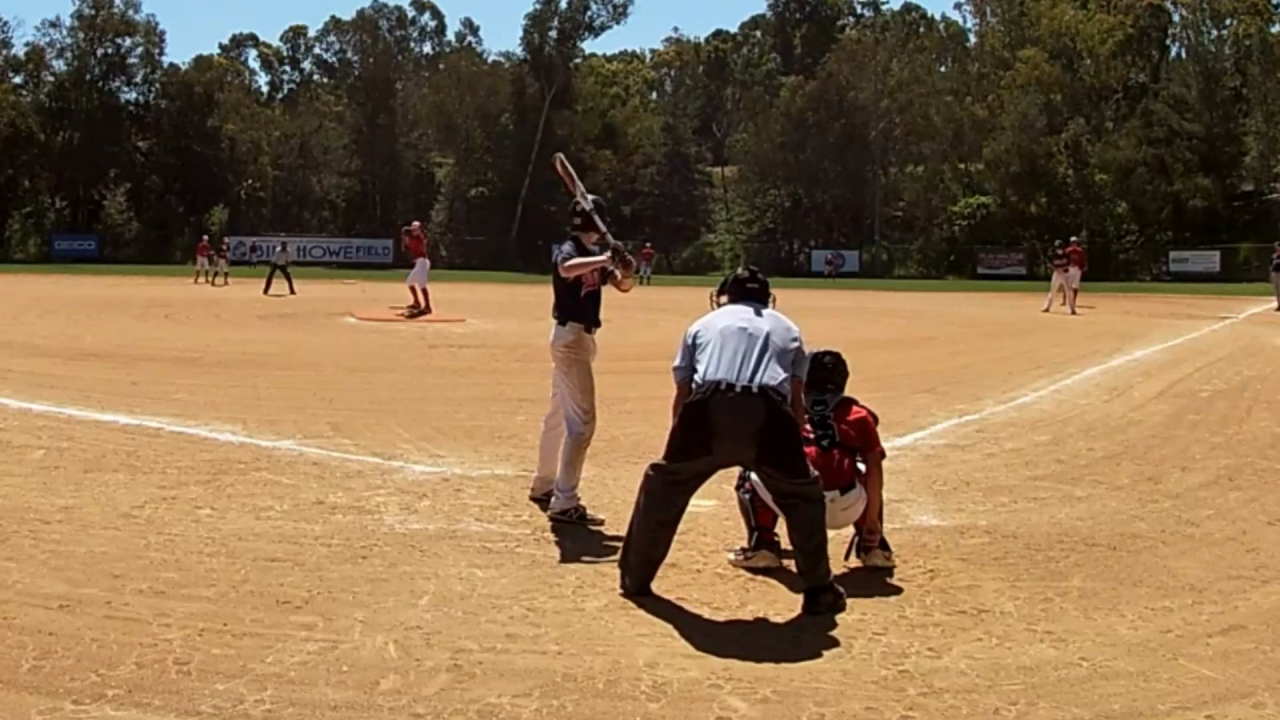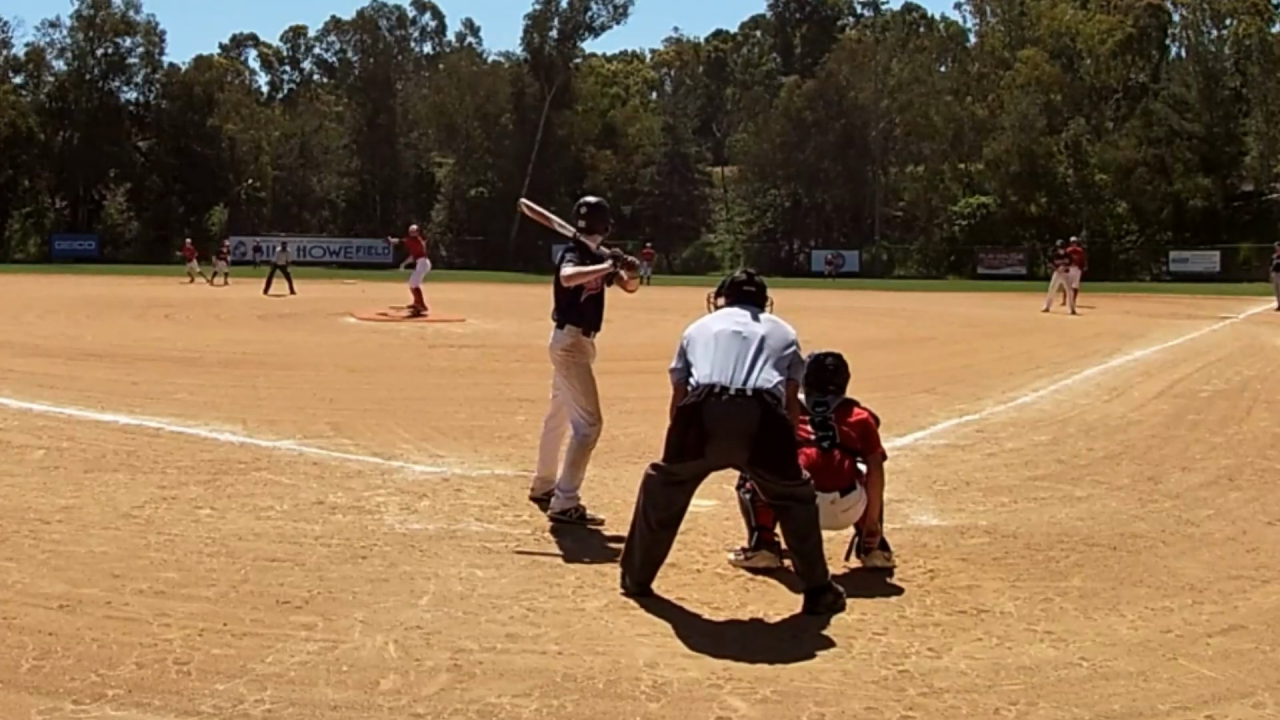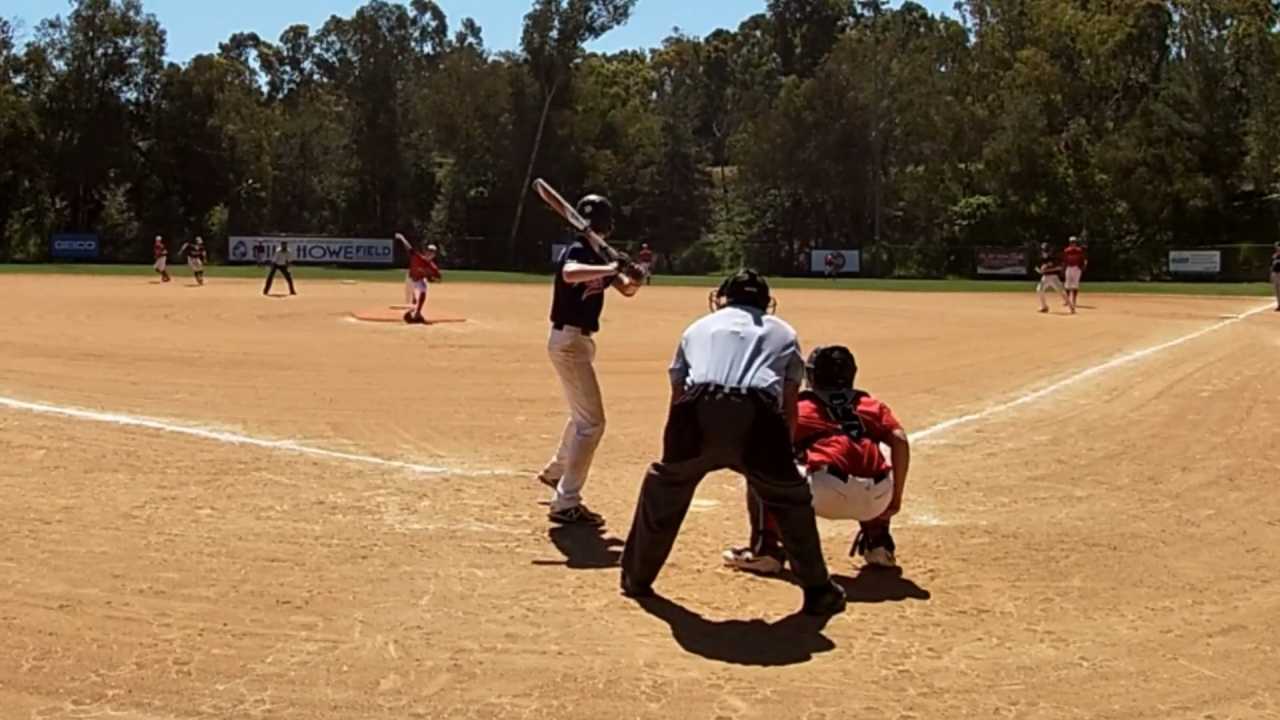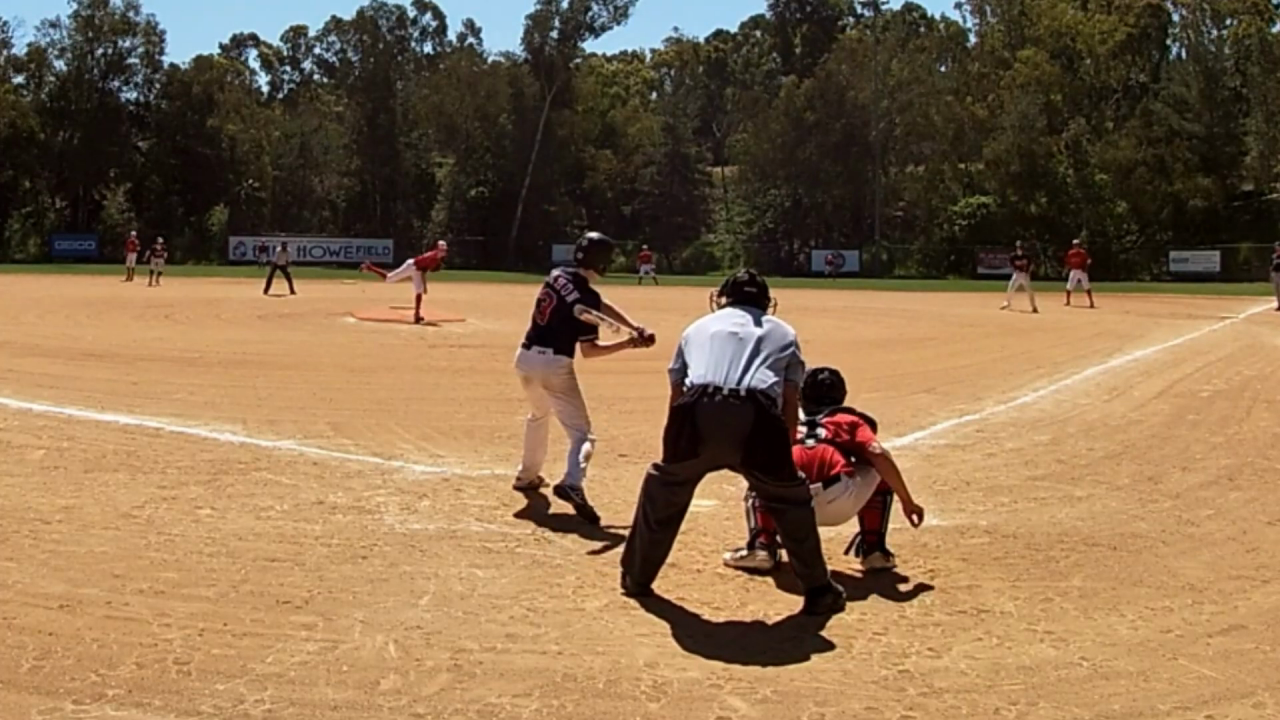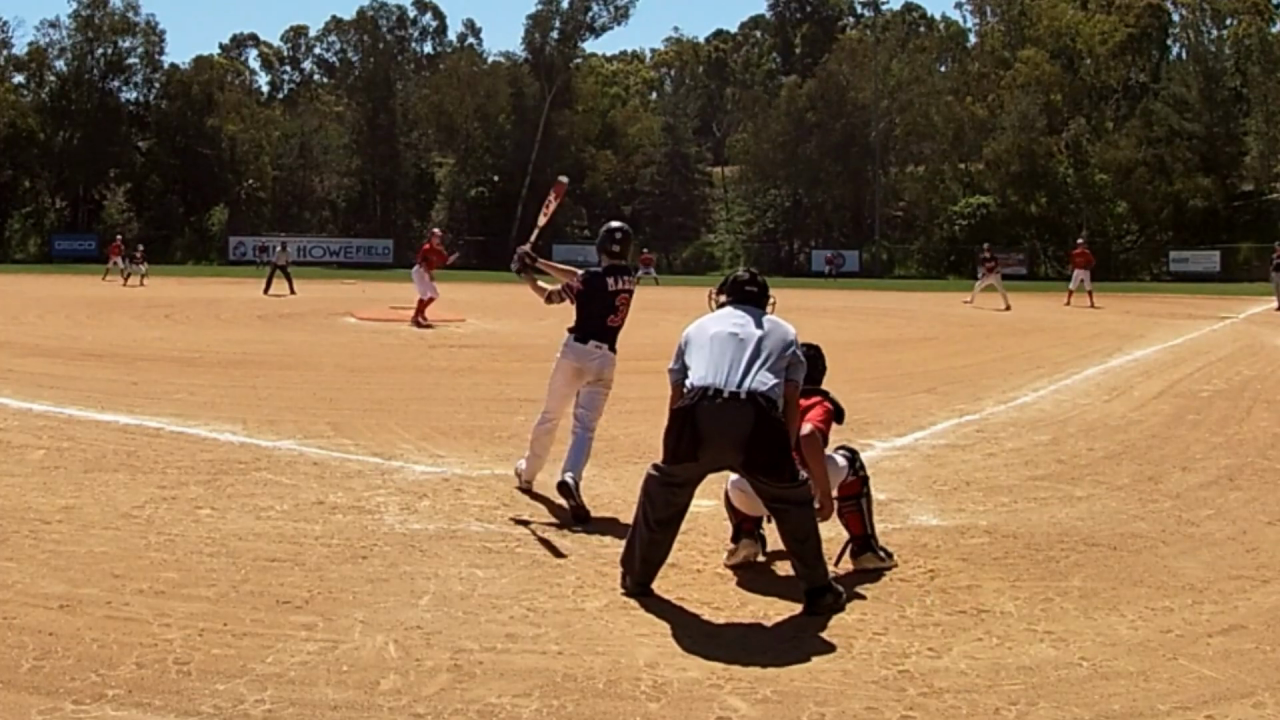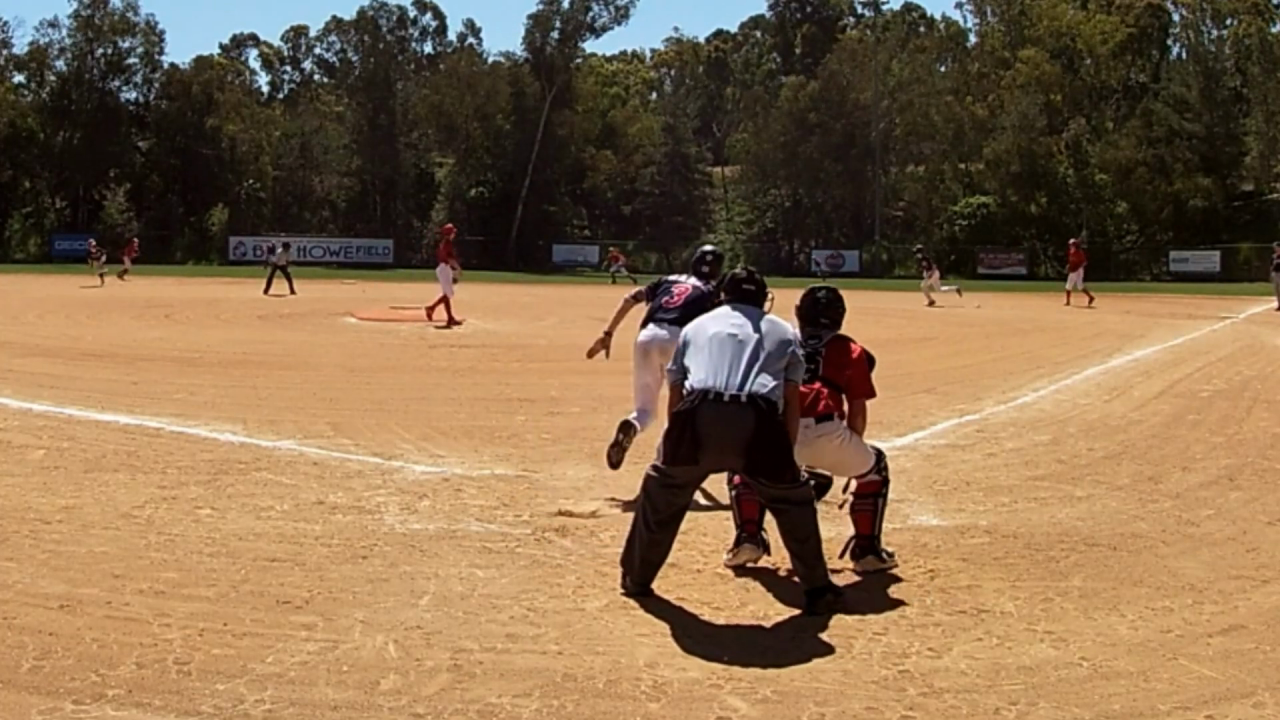
dt=0.5s
person 1, frame 1
left shoulder: (704, 324)
right shoulder: (787, 328)
left elbow: (682, 396)
right elbow: (795, 398)
left wrist: (682, 448)
right wrist: (790, 452)
left hip: (709, 412)
right hip: (768, 417)
left knee: (663, 484)
right knee: (803, 494)
left ankle: (635, 577)
right ankle: (820, 591)
person 1, frame 2
left shoulder: (699, 327)
right shoulder: (783, 332)
left elbow: (678, 398)
right elbow: (791, 401)
left wrist: (682, 445)
right wrist: (783, 451)
left hip: (703, 414)
right hip: (762, 419)
left knee: (662, 486)
right knee: (796, 497)
left ankle: (636, 577)
right ankle: (819, 591)
person 1, frame 3
left shoulder: (699, 327)
right shoulder: (783, 332)
left elbow: (677, 395)
right elbow: (789, 404)
left wrist: (684, 447)
right wrist: (779, 454)
left hip: (698, 413)
right hip: (757, 418)
left knee: (663, 486)
right knee: (790, 497)
left ankle: (636, 577)
right ankle: (818, 591)
person 1, frame 4
left shoulder: (698, 327)
right shoulder: (783, 333)
left elbow: (676, 395)
right elbow: (789, 404)
left wrist: (682, 450)
right wrist: (781, 454)
left hip: (697, 415)
right hip: (757, 420)
left knee: (663, 488)
right knee: (791, 498)
left ankle: (636, 577)
right ankle: (819, 591)
person 1, frame 5
left shoulder: (699, 326)
right shoulder: (784, 332)
left elbow: (676, 395)
right elbow: (791, 402)
left wrist: (682, 447)
right wrist: (782, 454)
left hip: (698, 417)
right hip: (757, 421)
left knee: (663, 489)
right knee: (792, 499)
left ankle: (636, 578)
right ankle: (819, 590)
person 1, frame 6
left shoulder: (696, 326)
right shoulder: (783, 332)
left elbow: (675, 394)
right elbow: (791, 400)
left wrist: (677, 447)
right wrist: (783, 453)
left hip: (699, 419)
right hip: (758, 423)
left knee: (662, 489)
right knee: (793, 499)
left ankle: (637, 578)
right ankle: (818, 590)
person 2, frame 1
left shoulder: (594, 254)
right shoulder: (569, 249)
left elbow: (623, 287)
right elbow: (566, 269)
left wrist: (626, 271)
right wrist: (605, 259)
left hip: (578, 337)
right hip: (572, 338)
left knee: (559, 415)
right knee: (581, 420)
left ankle: (543, 485)
right ankle: (564, 504)
person 2, frame 2
left shoulder: (599, 255)
right shoulder: (573, 253)
left elbow: (629, 287)
right elbow: (566, 278)
left wrist: (631, 271)
right wrist: (606, 266)
left hip: (577, 341)
right hip: (570, 342)
left knee: (559, 417)
right knee: (587, 423)
left ankle: (543, 486)
right ankle: (564, 504)
person 2, frame 3
left shoulder: (596, 257)
right shoulder: (576, 252)
left elbow: (627, 290)
right elbow: (569, 275)
left wrist: (633, 276)
right wrist: (612, 268)
left hip: (576, 340)
right hip: (569, 341)
left knee: (581, 413)
right knee: (591, 422)
left ankle: (556, 470)
right ankle: (566, 504)
person 2, frame 4
left shoulder: (557, 275)
right shoulder: (586, 297)
right elbow: (589, 352)
left wrist: (635, 328)
right wrist: (629, 343)
left hip: (526, 359)
right hip: (555, 365)
left knee: (539, 416)
right knee: (581, 433)
left ankle: (527, 475)
right ankle: (572, 485)
person 2, frame 5
left shoulder: (594, 276)
right shoulder: (629, 279)
left elbow: (551, 296)
left wrist: (528, 275)
right wrist: (538, 262)
left hip: (576, 352)
right hip: (605, 359)
left knee: (550, 417)
right knee: (585, 428)
left ankle: (528, 474)
right ankle: (570, 479)
person 2, frame 6
left shoulder: (667, 280)
right shoulder: (710, 293)
left elbow: (630, 299)
left wrist: (607, 333)
left hip: (648, 337)
right hip: (677, 341)
left knee: (646, 411)
left ankle: (631, 426)
person 3, frame 1
right shoulder: (859, 415)
right elbow: (874, 467)
right wrist: (872, 520)
right hip: (846, 509)
left knee: (749, 474)
right knee: (866, 476)
left ankle: (762, 547)
right ankle: (874, 549)
person 3, frame 2
right shoulder: (861, 416)
right elbow: (875, 468)
right wrist: (873, 521)
right hip: (846, 510)
left knee: (750, 475)
right knee: (869, 479)
left ankle: (762, 547)
right ankle: (874, 549)
person 3, frame 3
left shoulder: (800, 408)
right shoulder: (871, 405)
right elbow: (899, 440)
right wrist: (897, 493)
left hip: (825, 491)
right hip: (873, 498)
left ankle: (765, 551)
right ankle: (879, 546)
person 3, frame 4
right shoulder: (850, 420)
right elbow: (878, 454)
right wrist: (907, 502)
right hip: (837, 502)
right knee: (878, 471)
left ankle: (760, 547)
right ankle: (874, 550)
person 3, frame 5
right shoulder: (818, 403)
right elbow: (808, 436)
right wrist: (825, 493)
left hip: (746, 493)
right knee: (848, 461)
left ankle: (744, 538)
right ankle: (865, 550)
person 3, frame 6
right shoulder: (852, 351)
right elbow: (857, 411)
right wrist: (850, 452)
right hip: (825, 433)
right knee: (874, 467)
left ankle: (748, 540)
right ankle: (867, 551)
